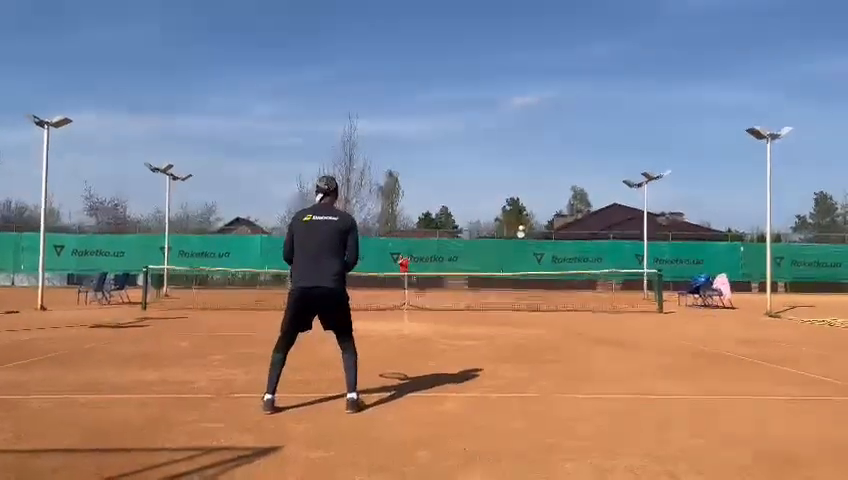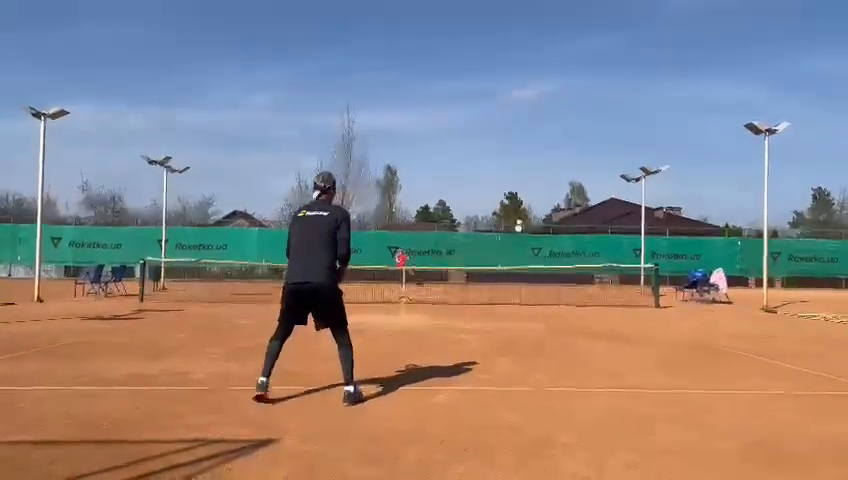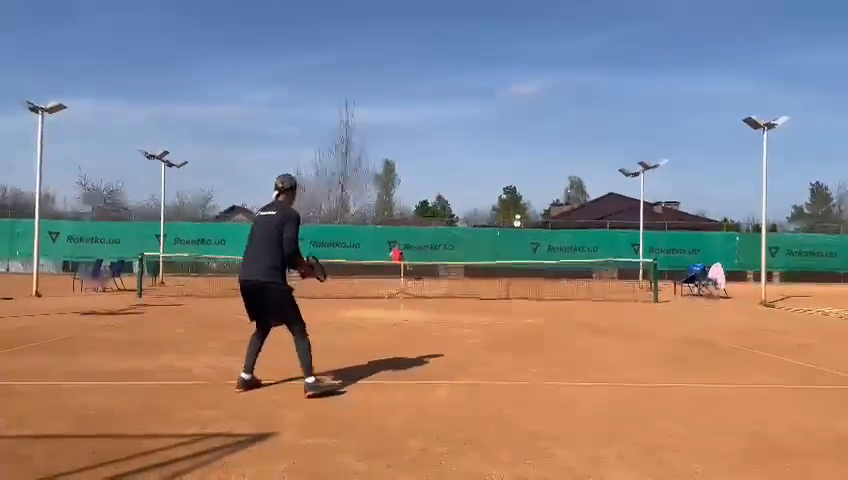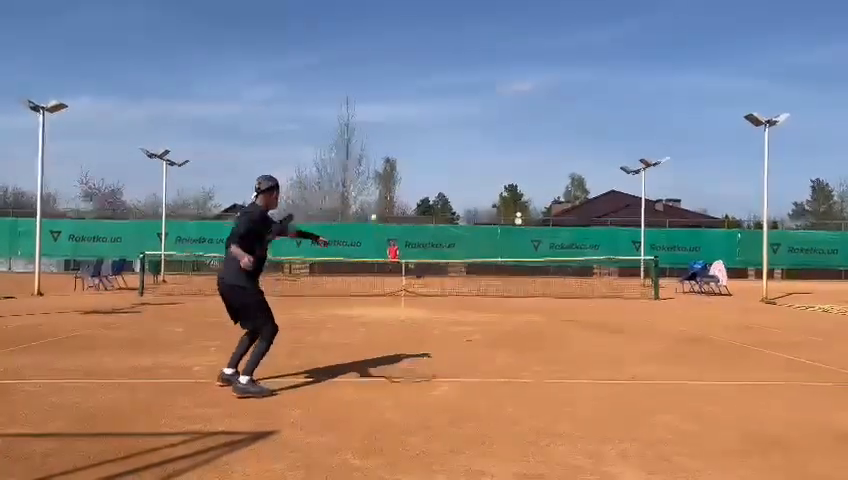
dt=0.5s
person 1, frame 1
left shoulder: (299, 217)
right shoulder: (346, 220)
left elbow: (288, 256)
right elbow: (352, 259)
left hip: (301, 288)
right hip: (333, 289)
left knee: (284, 342)
right knee: (346, 342)
left ankle: (269, 398)
right ankle: (352, 397)
person 1, frame 2
left shoulder: (299, 214)
right shoulder: (340, 214)
left elbow: (289, 251)
right elbow: (344, 252)
right wrist: (340, 272)
left hip: (293, 282)
right hip: (323, 283)
left knee: (281, 332)
right knee: (341, 335)
left ankle: (263, 381)
right ankle: (350, 390)
person 1, frame 3
left shoulder: (261, 213)
right shoulder: (290, 214)
right elbow: (290, 251)
left wrist: (296, 265)
right wrist: (305, 267)
left hip: (247, 278)
right hip: (270, 280)
left knee: (262, 326)
right knee: (298, 329)
left ankle: (246, 377)
right ankle: (310, 380)
person 1, frame 4
left shoulder: (262, 216)
right shoulder: (252, 213)
left elbow: (282, 229)
right elbow: (231, 242)
left wrist: (314, 237)
right wrist: (242, 256)
left hip: (232, 281)
right hip: (238, 282)
left knee: (256, 328)
right knee: (269, 328)
left ankle: (229, 372)
right ankle: (245, 381)
